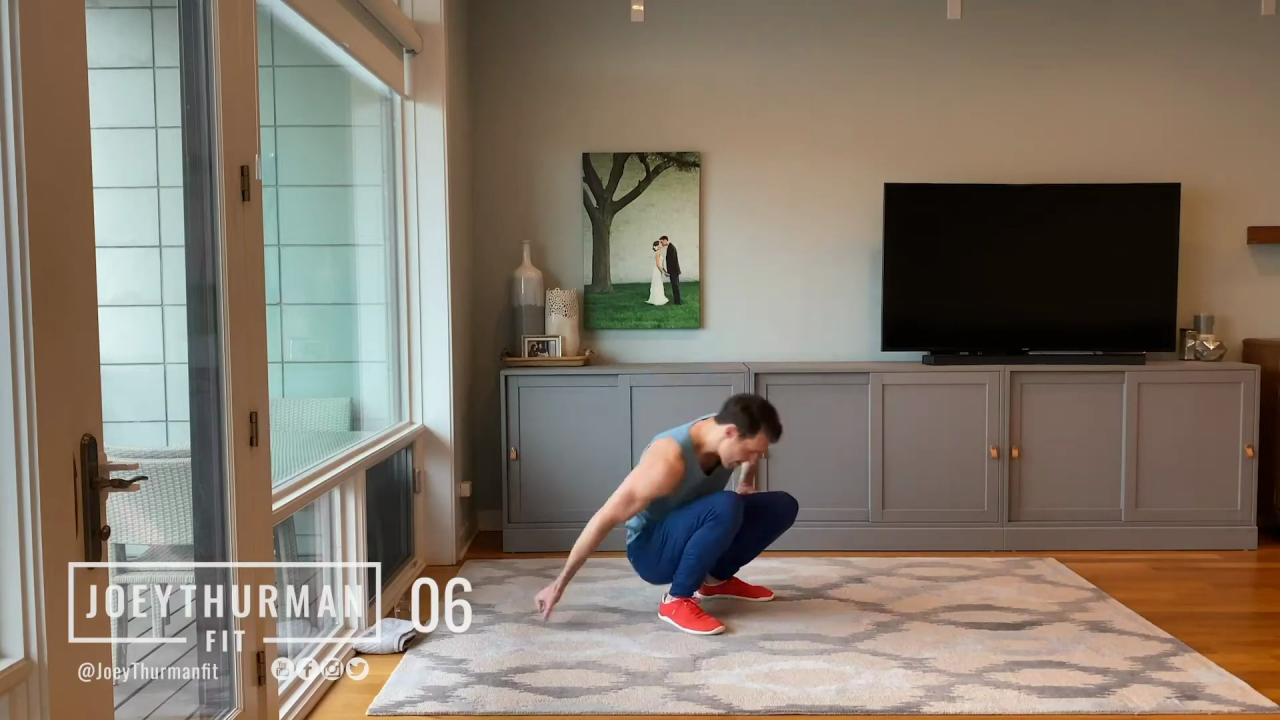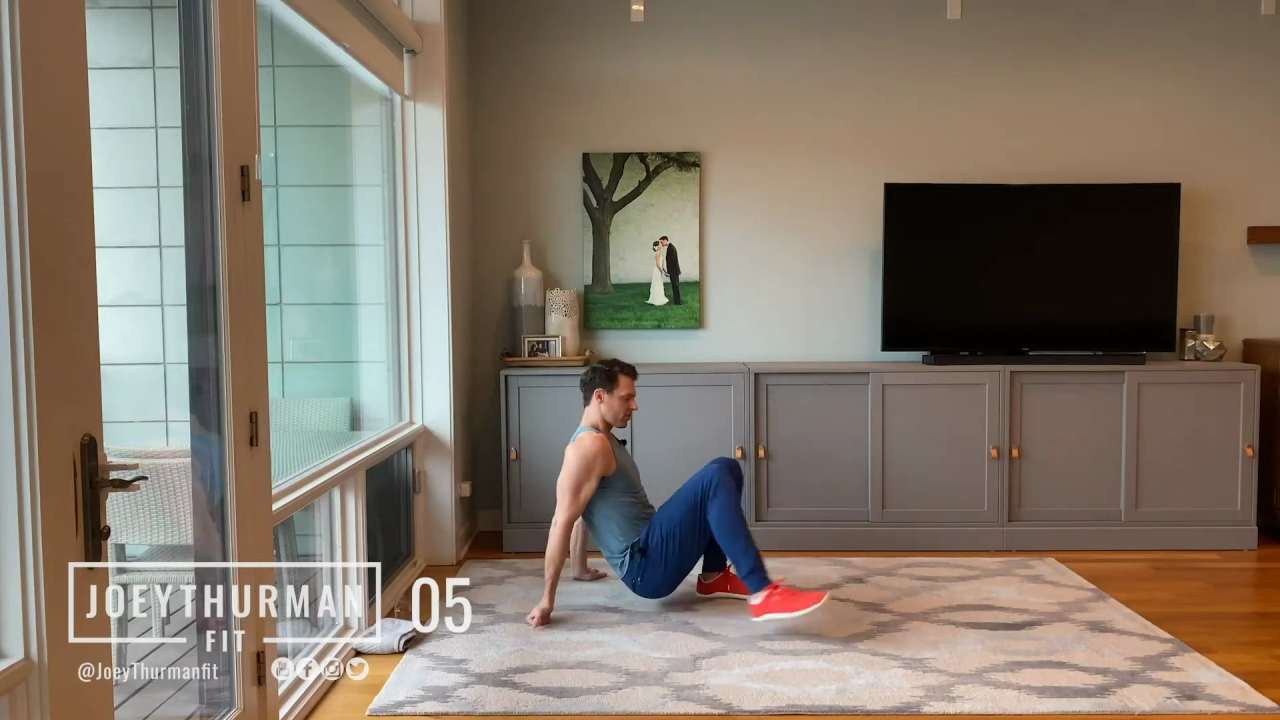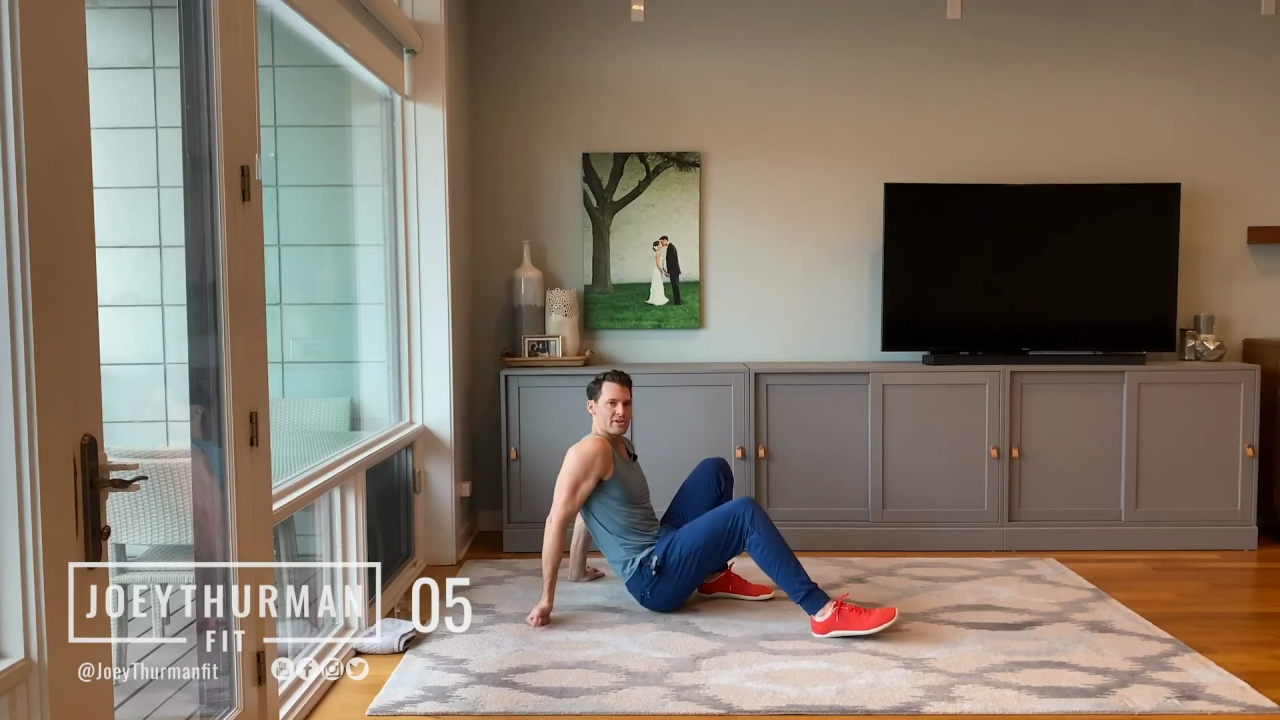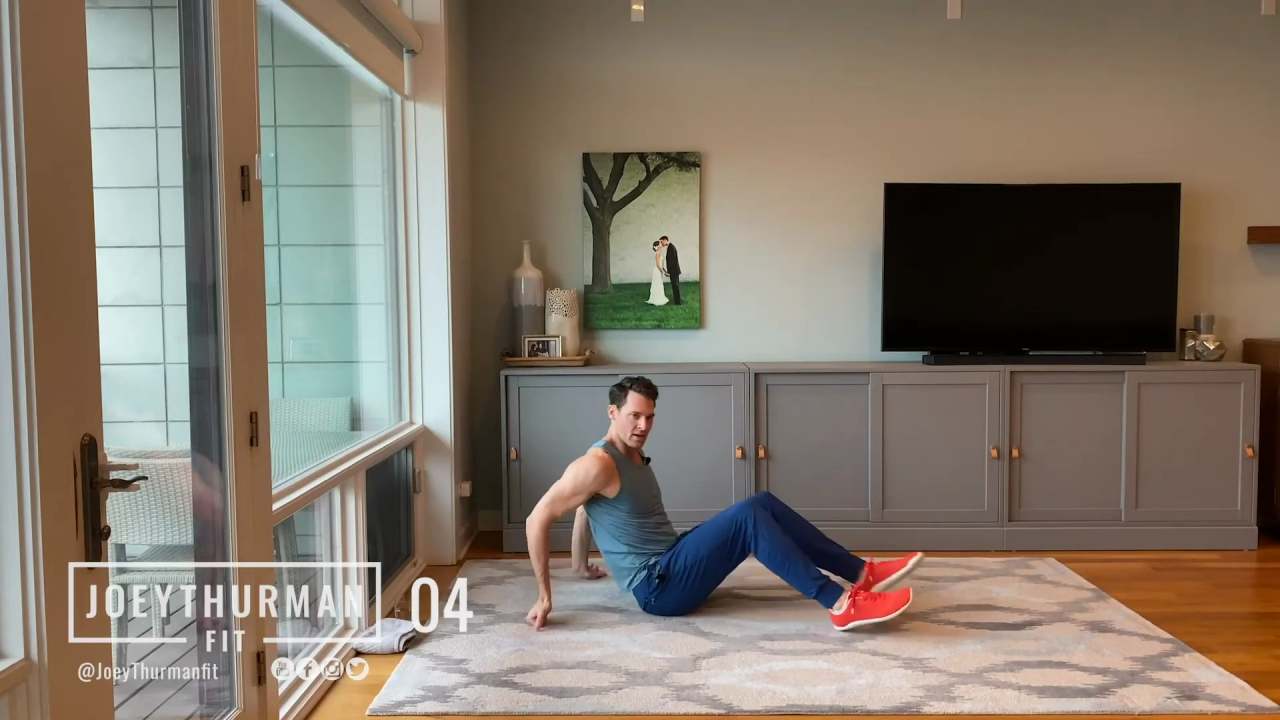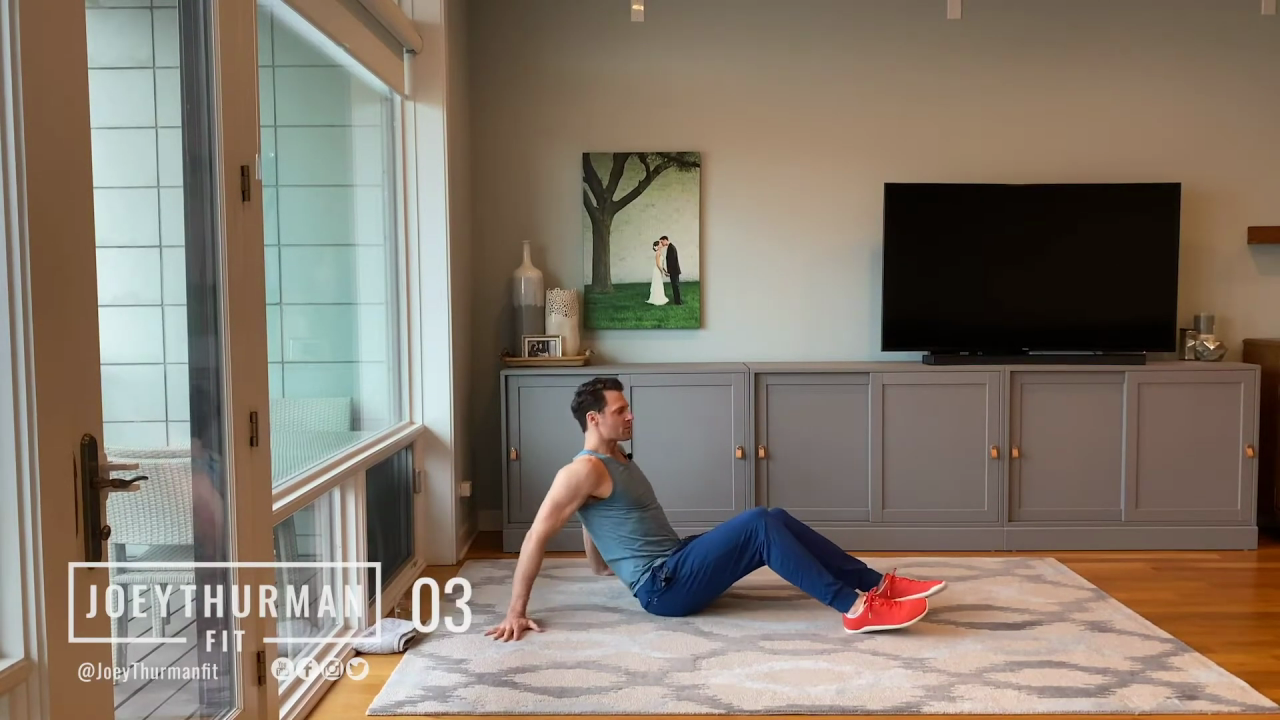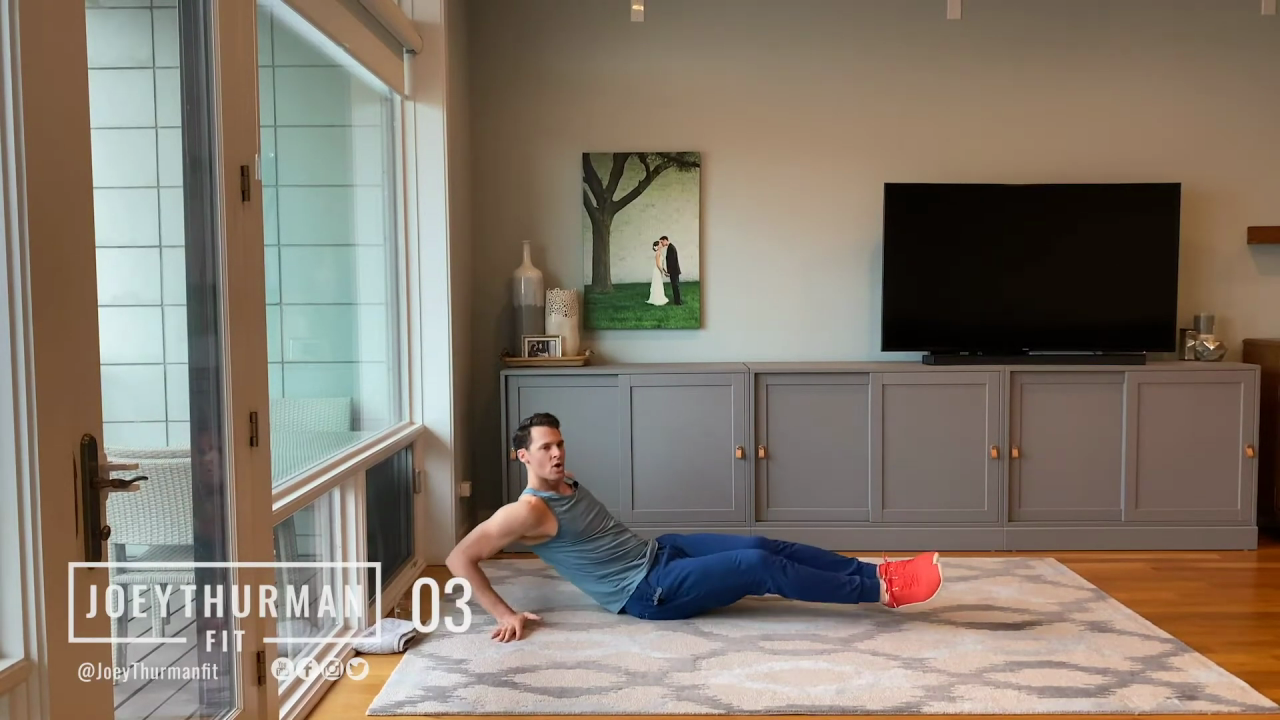
dt=0.7s
person 1, frame 1
left shoulder: (725, 435)
right shoulder: (670, 459)
right elbow: (603, 519)
left wrist: (746, 485)
right wrist: (559, 585)
left hip: (688, 533)
right hip: (650, 549)
left knee: (783, 507)
right knee: (726, 507)
left ankle: (717, 579)
right ankle: (677, 600)
person 1, frame 2
left shoulder: (601, 438)
right shoulder: (589, 447)
left elbow: (581, 514)
right elbow: (562, 521)
left wrist: (579, 567)
right wrist: (547, 602)
left hip: (652, 546)
right hip: (647, 568)
left knee: (726, 467)
right knee: (717, 474)
left ankle: (714, 577)
right ankle: (762, 594)
person 1, frame 3
left shoulder: (622, 446)
right shoulder: (591, 451)
left elbow: (587, 512)
right elbow: (557, 519)
left wrist: (578, 570)
right wrist: (547, 598)
left hip: (663, 546)
right hip: (653, 578)
left knee: (715, 469)
right knee: (745, 512)
left ankle: (715, 578)
right ankle: (824, 612)
person 1, frame 4
left shoulder: (633, 453)
right shoulder: (597, 464)
left elbow: (585, 510)
right elbow: (537, 520)
left wrist: (582, 565)
right wrist: (544, 596)
left hip: (675, 559)
right hip: (658, 588)
left knee: (764, 503)
right knee: (748, 515)
left ankle: (863, 575)
right ankle: (841, 605)
person 1, frame 5
left shoulder: (617, 460)
right shoulder: (584, 472)
right elbow: (538, 536)
left wrist: (603, 565)
right wrist: (516, 611)
left hip: (678, 559)
right hip: (664, 587)
left knee: (777, 520)
right knee: (758, 523)
left ankle: (877, 584)
right ankle: (855, 608)
person 1, frame 6
left shoulder: (566, 485)
right shoulder: (526, 512)
right elbow: (459, 558)
right wrist: (505, 614)
left hip: (659, 554)
right hip: (648, 593)
left knee: (760, 546)
right knee: (760, 567)
left ankle: (877, 573)
right ankle: (880, 592)
